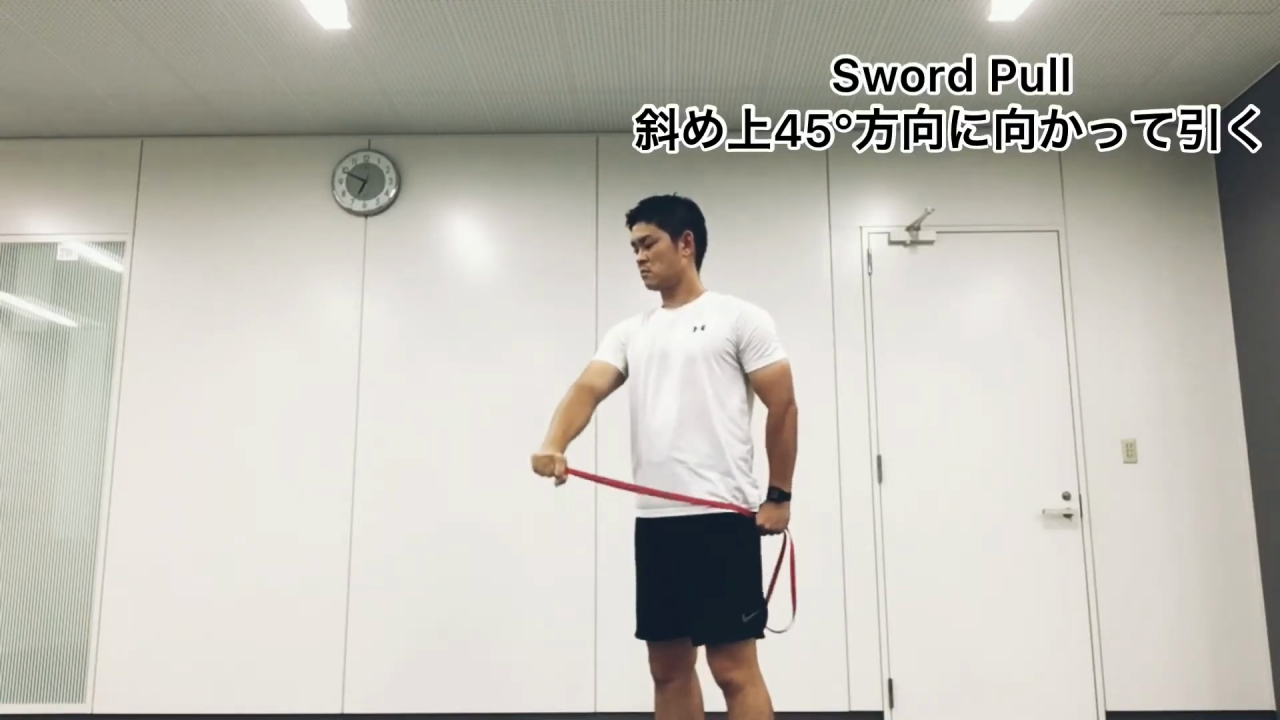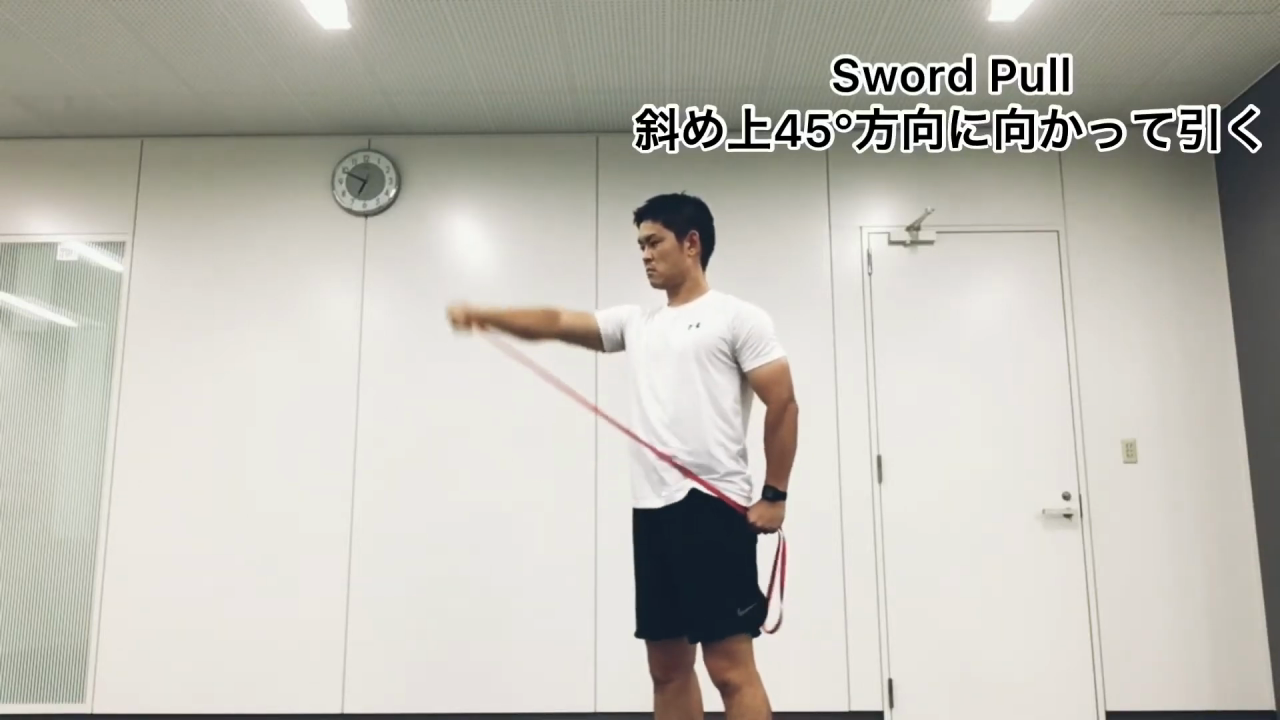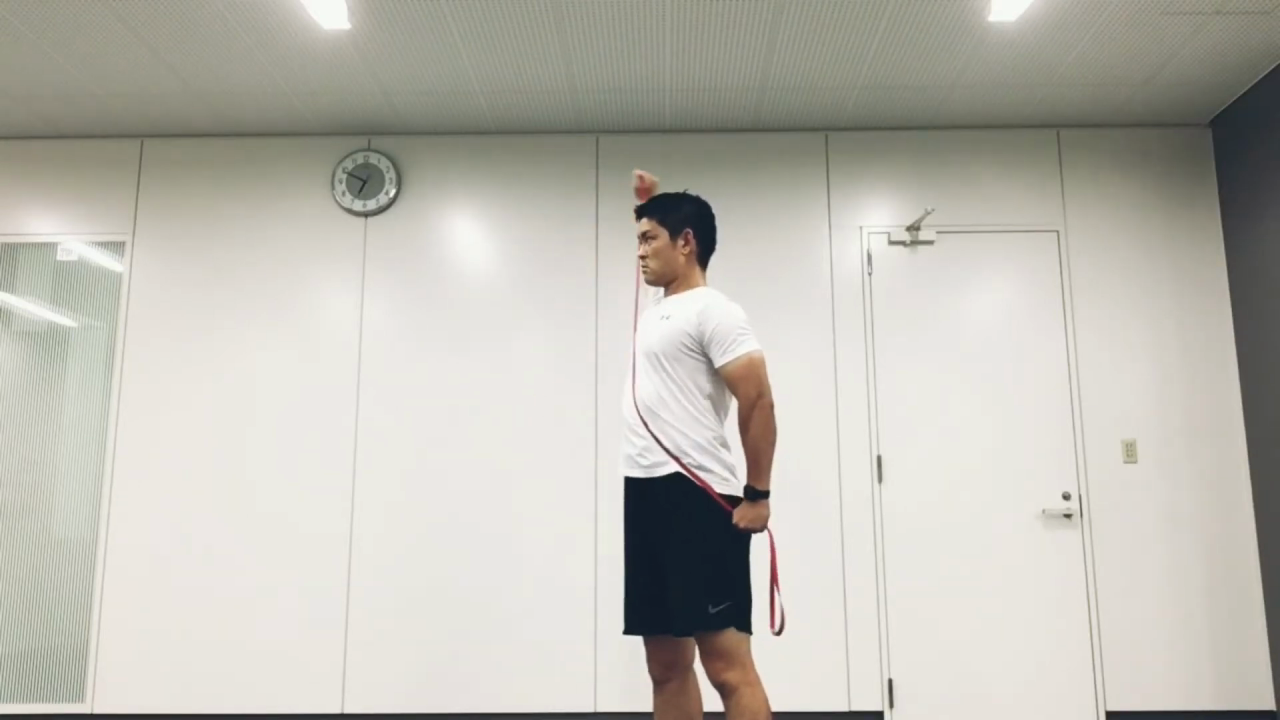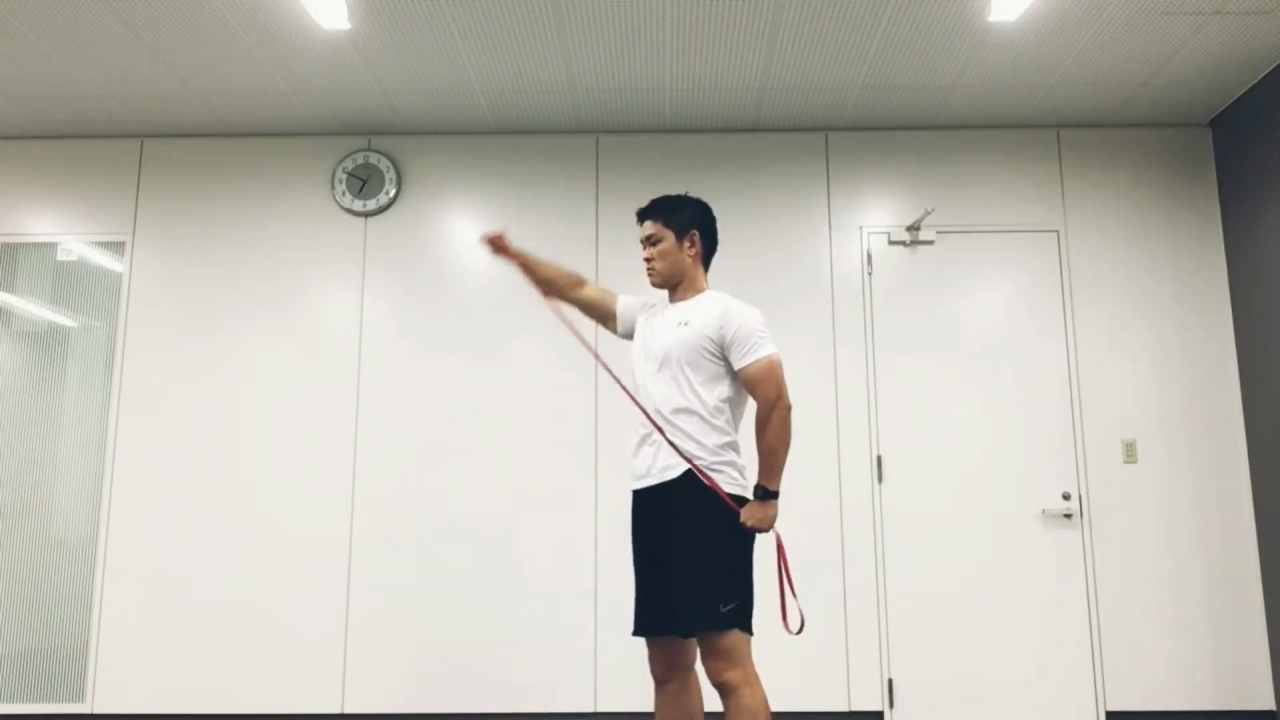
dt=0.7s
person 1, frame 1
left shoulder: (739, 318)
right shoulder: (629, 332)
left elbow: (783, 407)
right elbow: (587, 389)
left wrist: (778, 496)
right wrist: (554, 445)
left hip: (721, 516)
right hip: (654, 519)
left knee: (733, 668)
right knee: (668, 667)
person 1, frame 2
left shoulder: (738, 318)
right shoulder: (635, 322)
left elbow: (783, 406)
right elbow: (556, 322)
left wrist: (774, 495)
right wrist: (486, 315)
left hip: (714, 510)
right hip: (652, 510)
left knee: (731, 667)
right knee: (668, 666)
person 1, frame 3
left shoulder: (712, 311)
right shoulder: (662, 307)
left elbow: (758, 402)
right elbow: (656, 256)
left wrist: (757, 495)
right wrist: (645, 200)
left hip: (697, 500)
right hip: (646, 498)
left knee: (726, 663)
right knee: (667, 664)
person 1, frame 4
left shoulder: (730, 316)
right shoulder: (646, 315)
left elbow: (776, 404)
right elbow: (575, 289)
left wrist: (767, 495)
right wrist: (514, 252)
left hip: (706, 502)
right hip: (652, 501)
left knee: (728, 663)
right knee: (669, 663)
